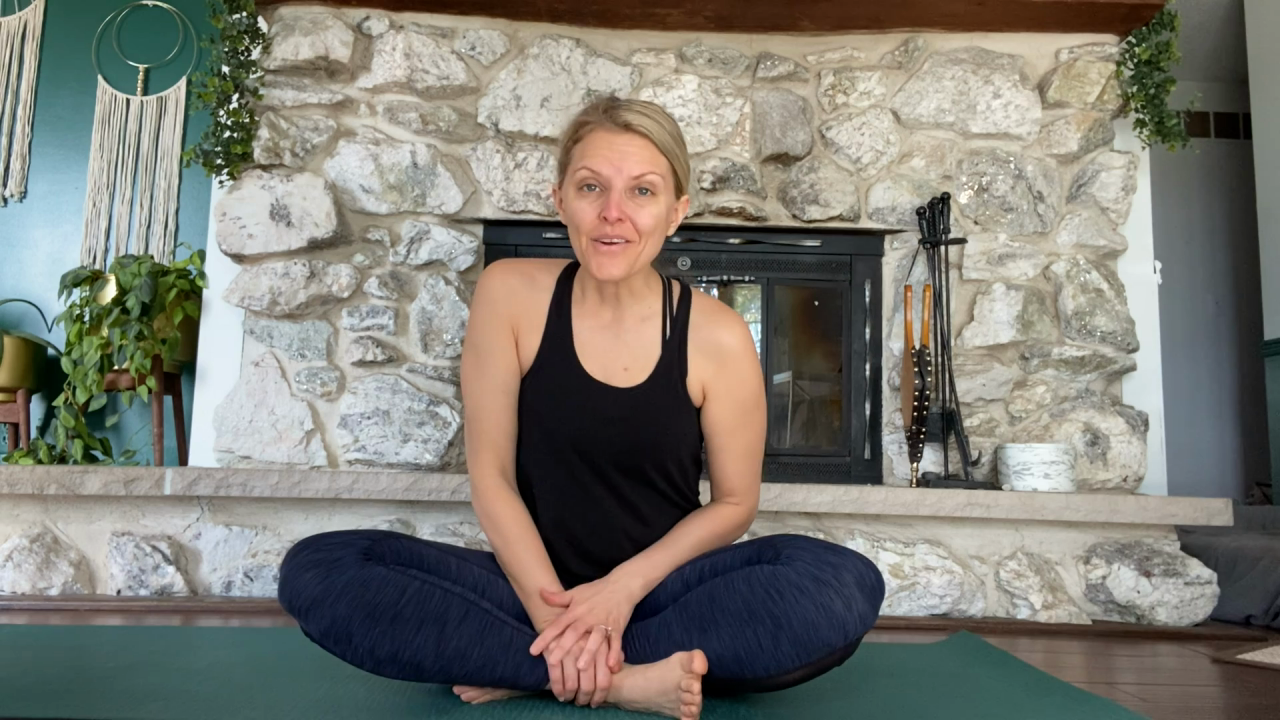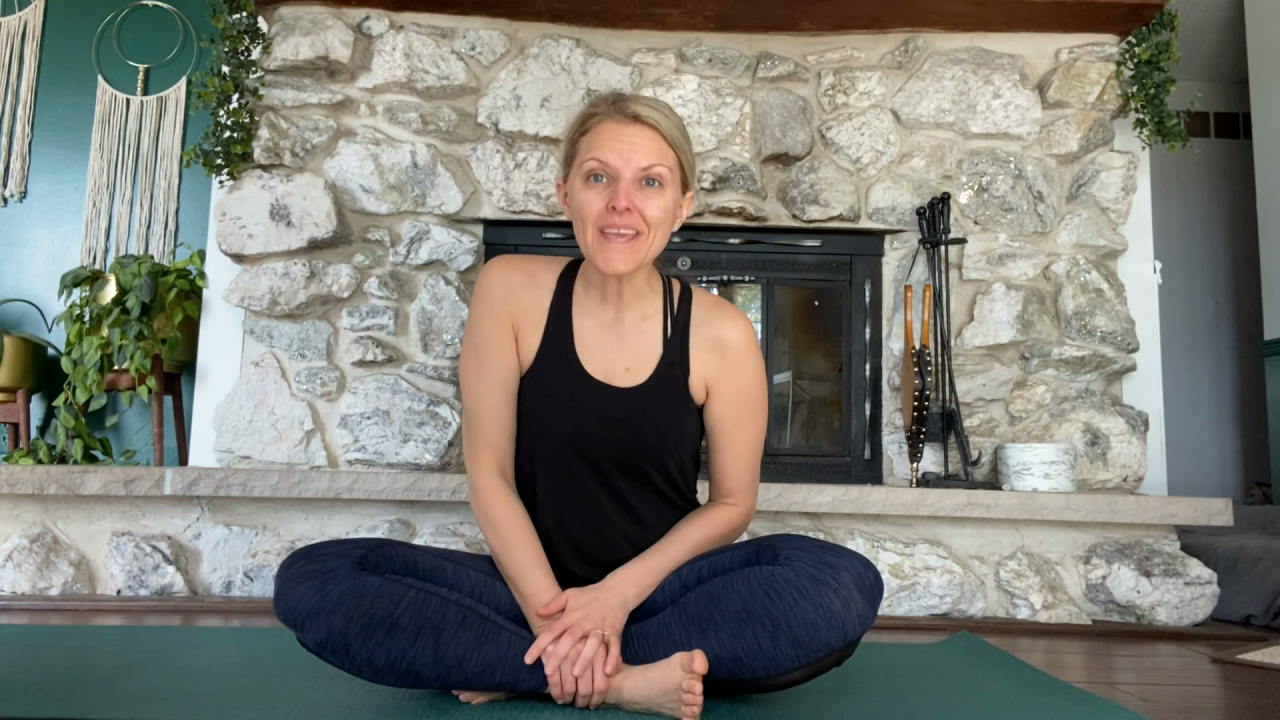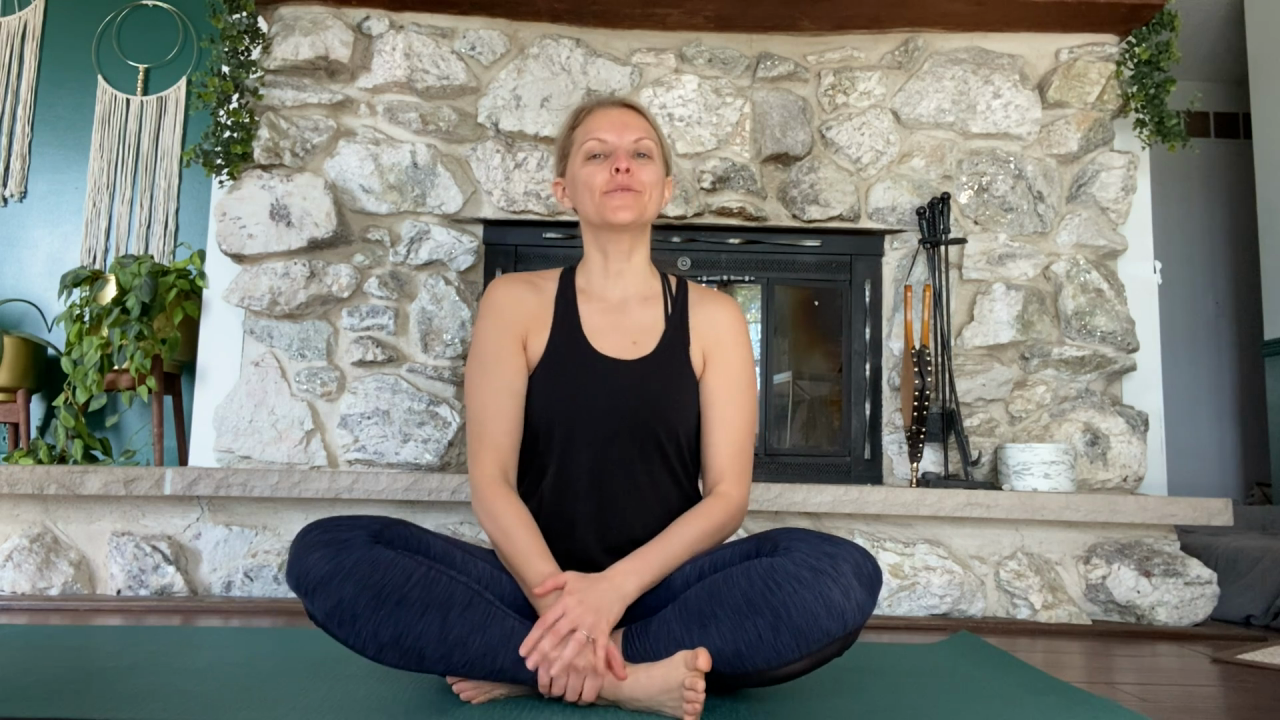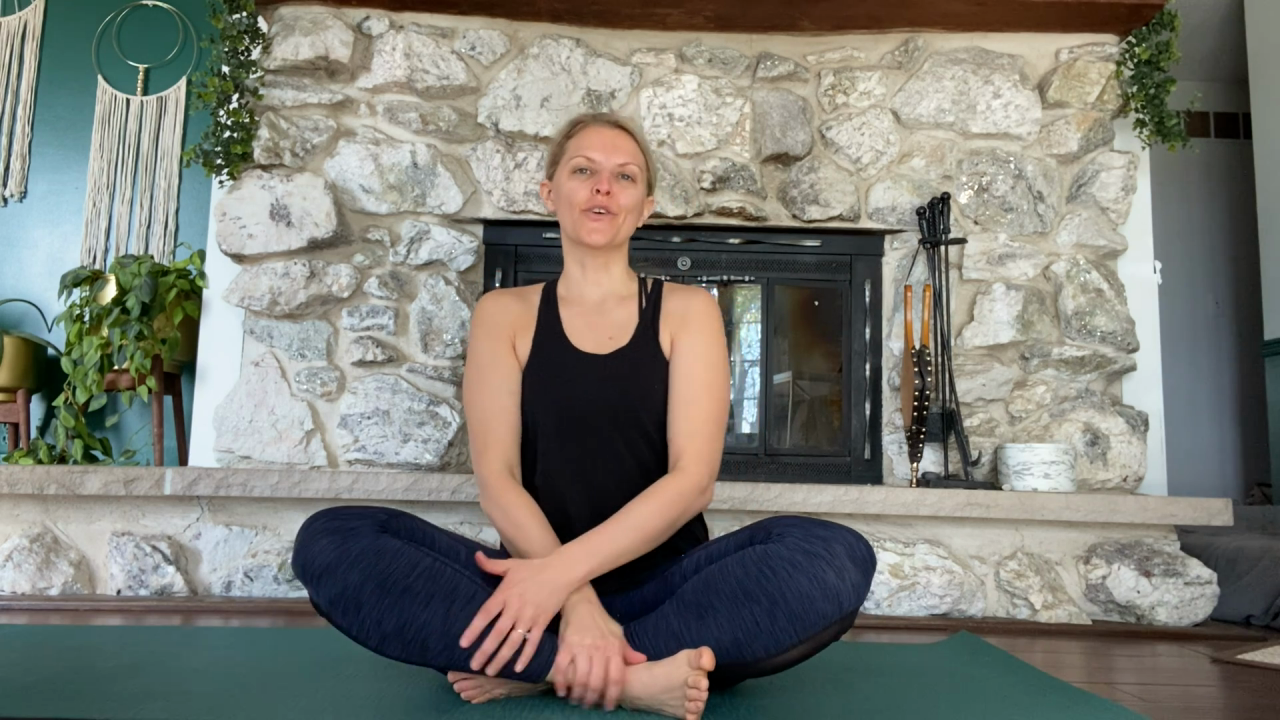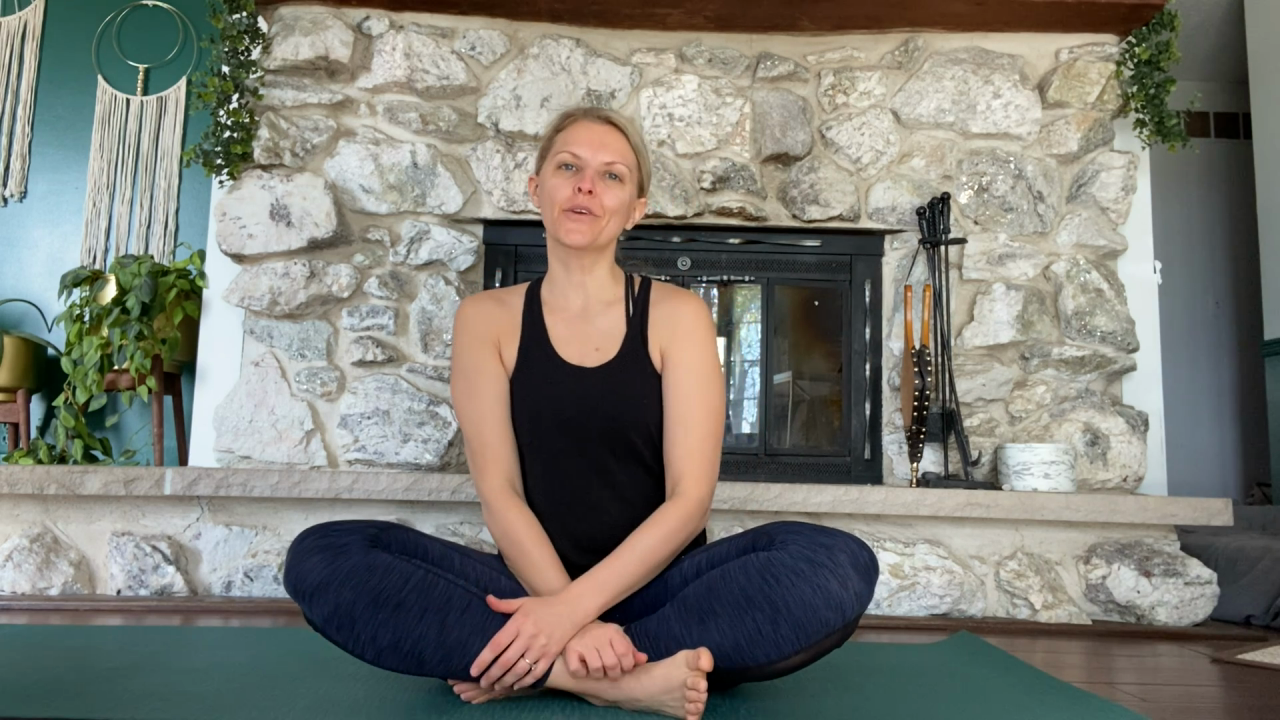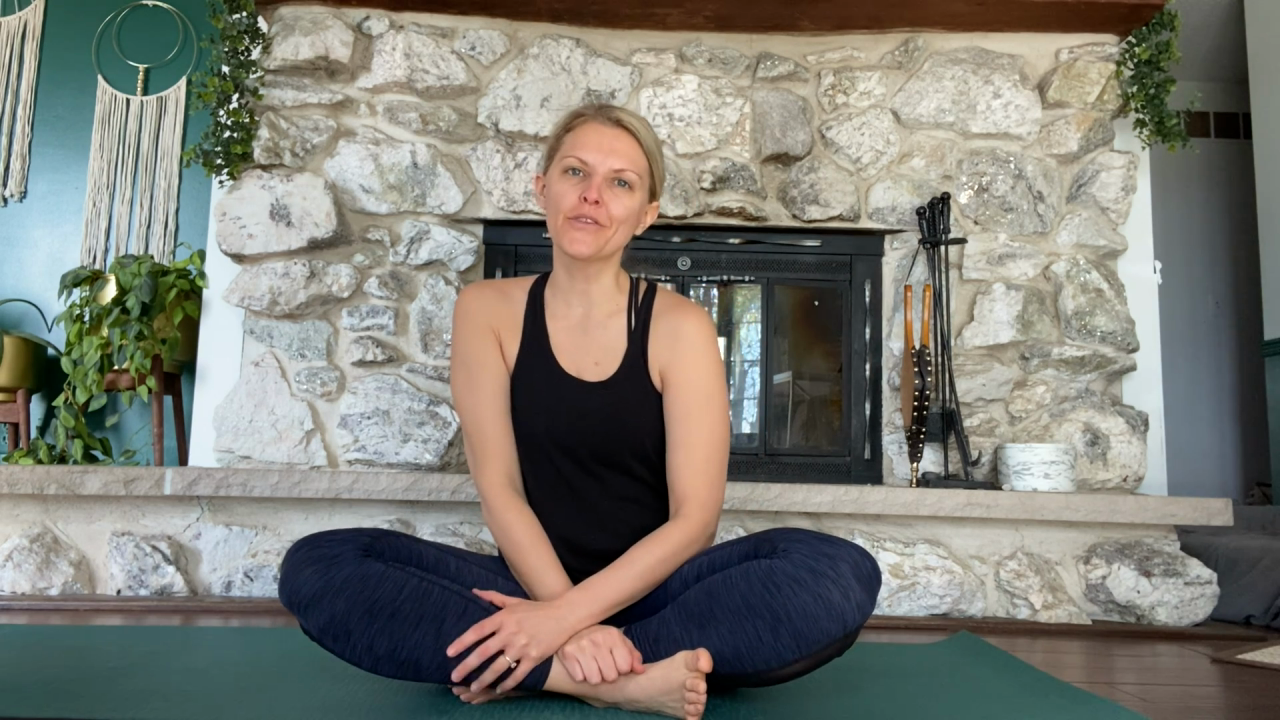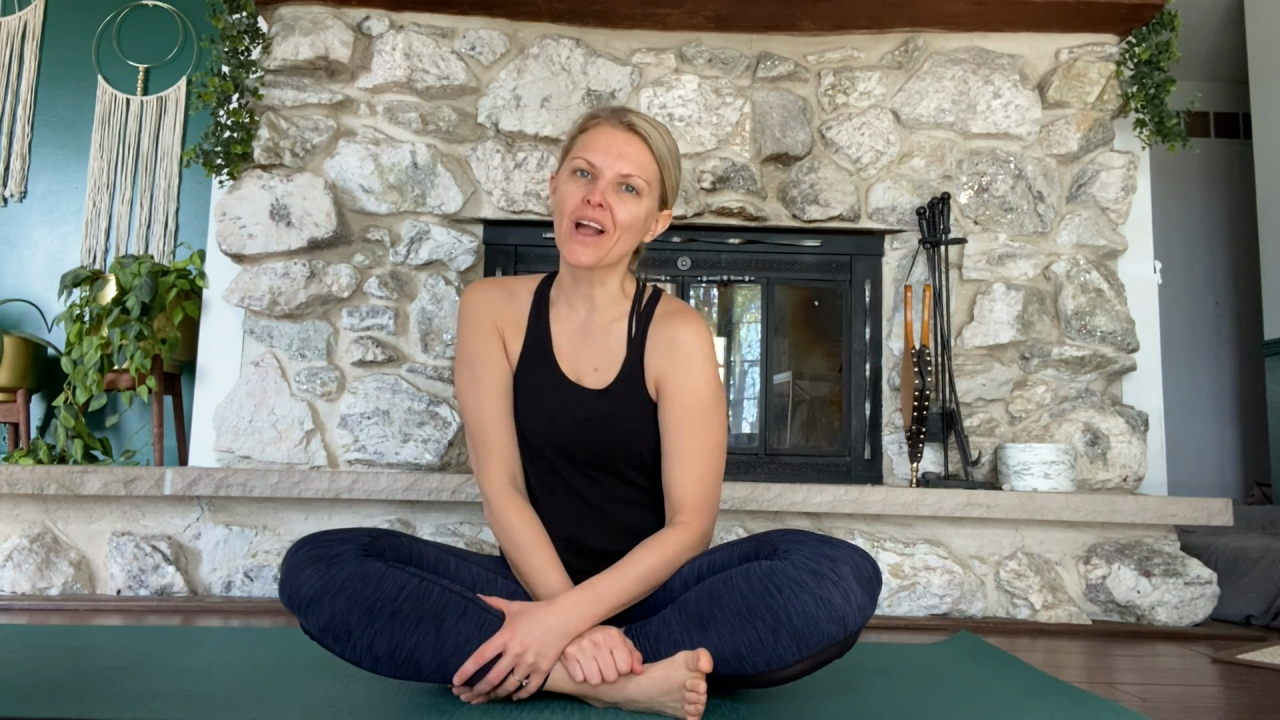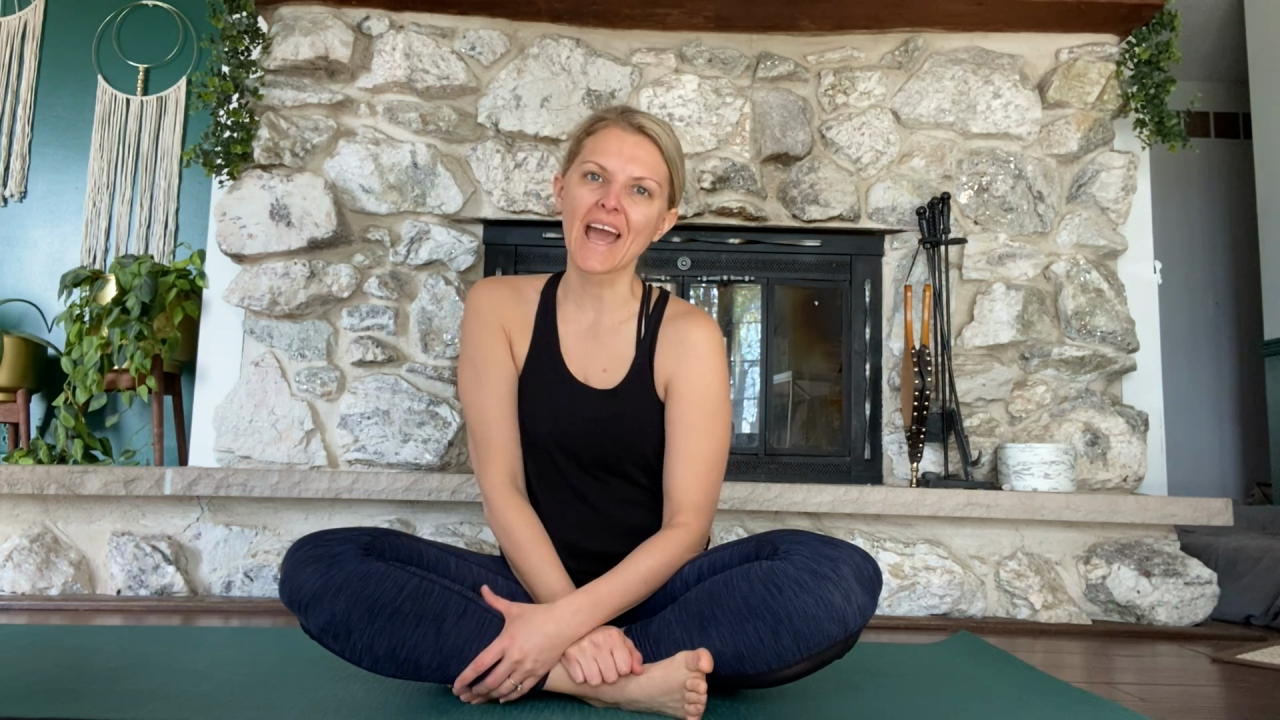
dt=0.4s
person 1, frame 1
left shoulder: (716, 336)
right shoulder: (509, 293)
left elbow: (734, 501)
right elbow: (491, 476)
left wrist: (628, 583)
right wrist: (553, 611)
left hip: (664, 593)
right hip: (538, 589)
left knee: (846, 587)
right knee: (315, 572)
left ankle: (526, 668)
person 1, frame 2
left shoulder: (720, 334)
right shoulder: (511, 288)
left elbow: (731, 504)
right elbow: (489, 476)
left wrist: (622, 591)
right wrist: (551, 618)
left hip: (664, 594)
right hip: (536, 589)
left knee: (846, 587)
right knee: (310, 582)
person 1, frame 3
left shoulder: (712, 315)
right shoulder: (516, 301)
left elbow: (727, 496)
right elbow: (490, 481)
left wrist: (618, 587)
right wrist: (560, 610)
left hip: (668, 592)
right hip: (539, 590)
left knee: (844, 578)
right knee: (324, 553)
left ankle: (529, 669)
person 1, frame 4
left shoulder: (688, 310)
right shoulder: (504, 313)
left elbow: (693, 479)
right elbow: (496, 479)
left wrist: (561, 569)
right wrist: (575, 601)
left hip: (668, 590)
right hip: (544, 585)
left knee: (836, 560)
right knee: (330, 540)
left ankle: (541, 668)
person 1, frame 5
left shoulder: (676, 314)
right shoulder: (487, 317)
left elbow: (690, 498)
right elbow: (498, 492)
left wrist: (573, 608)
right wrist: (568, 615)
left hip: (660, 589)
right hip: (536, 588)
left knee: (838, 566)
right knee: (321, 557)
person 1, frame 6
left shoulder: (678, 326)
right shoulder: (487, 309)
left elbow: (695, 519)
right elbow: (500, 490)
left wrist: (566, 617)
right wrist: (567, 619)
left hip: (655, 593)
right hip: (535, 588)
left knee: (840, 575)
right knee: (315, 568)
person 1, frame 7
left shoulder: (677, 334)
right shoulder: (492, 306)
left elbow: (690, 525)
right elbow: (501, 488)
left wrist: (566, 619)
right wrist: (566, 617)
left hip: (654, 594)
right hip: (535, 588)
left knee: (841, 577)
right knee: (315, 565)
person 1, frame 8
left shoulder: (687, 335)
right shoulder: (499, 306)
left elbow: (686, 526)
right elbow: (501, 489)
left wrist: (569, 622)
right wrist: (565, 617)
left hip: (653, 594)
right hip: (535, 588)
left knee: (841, 576)
right knee: (316, 566)
